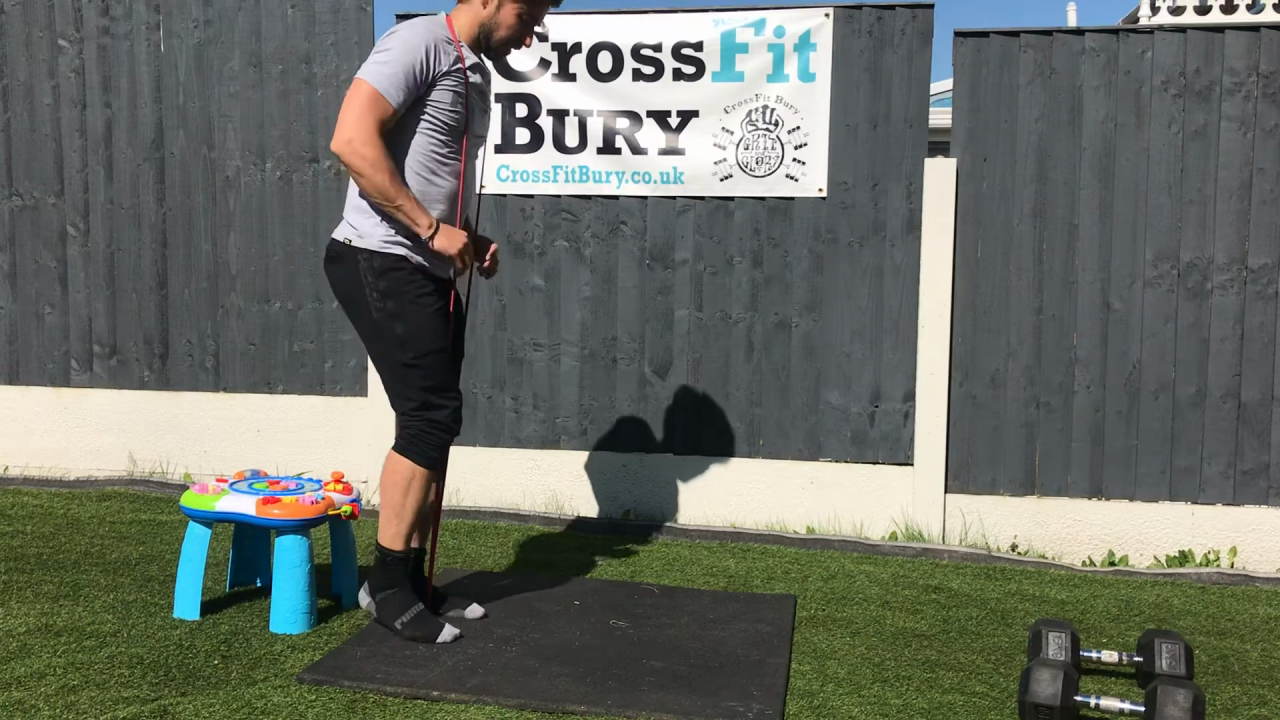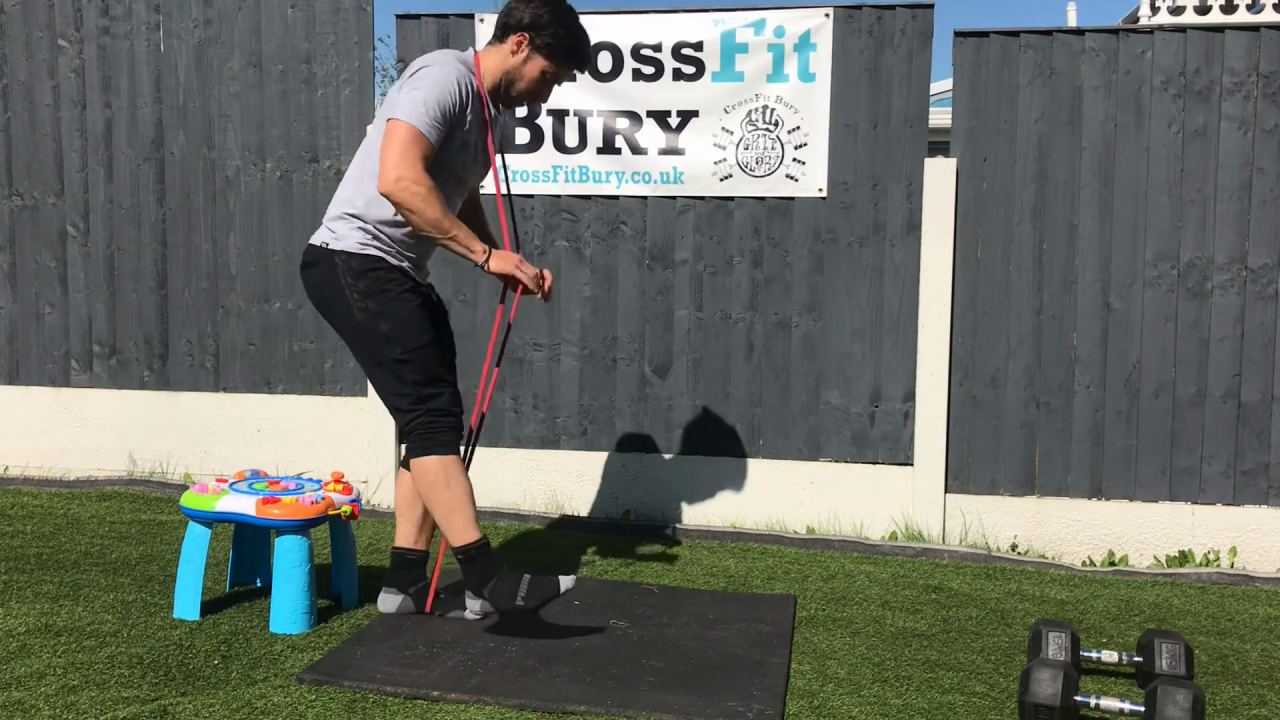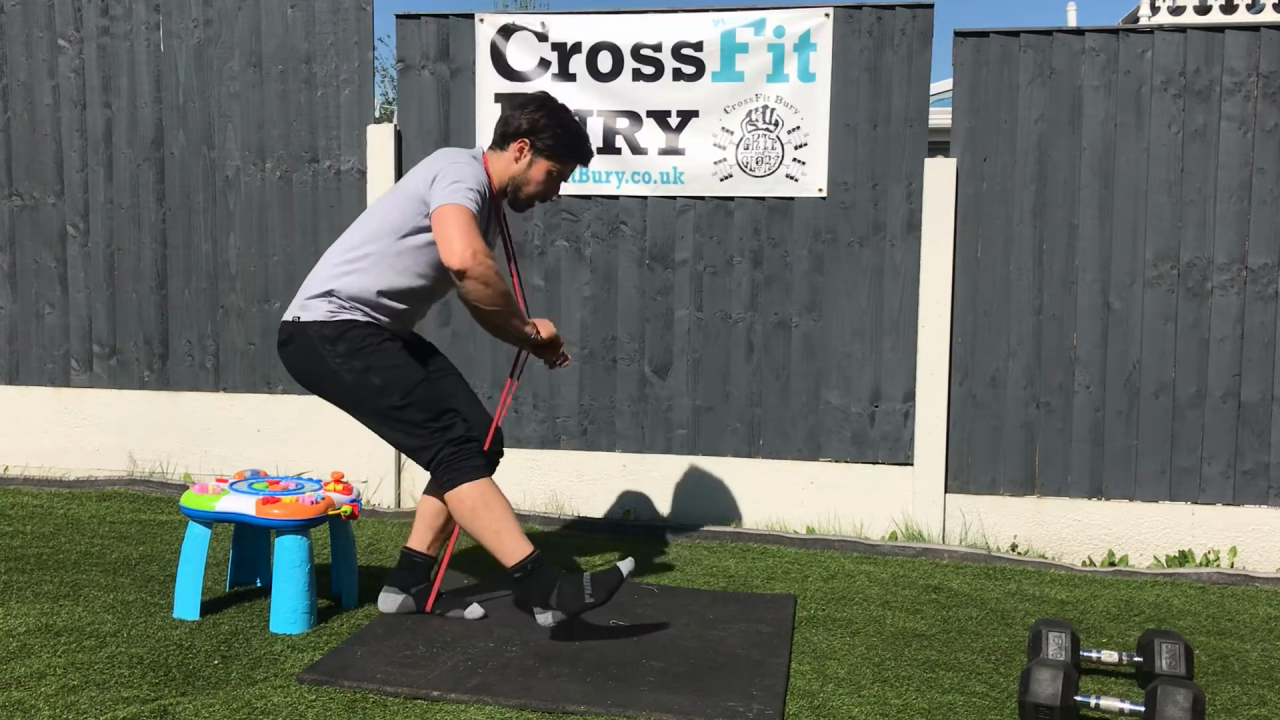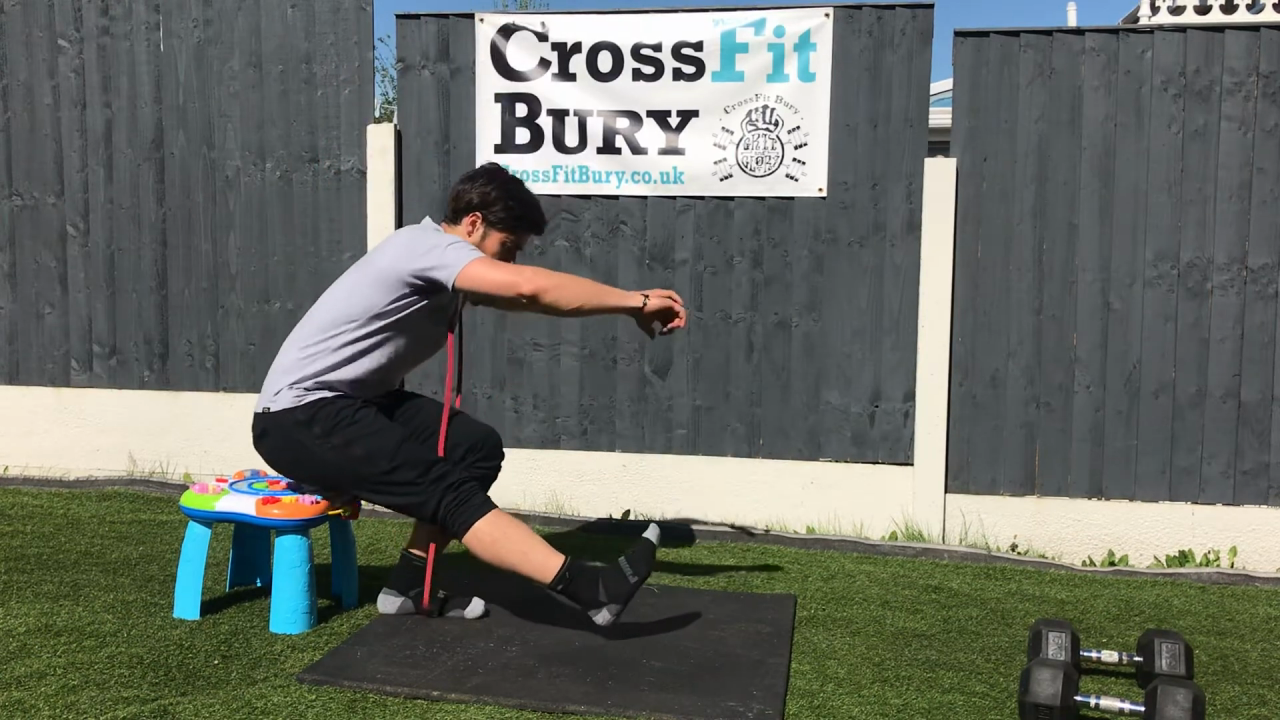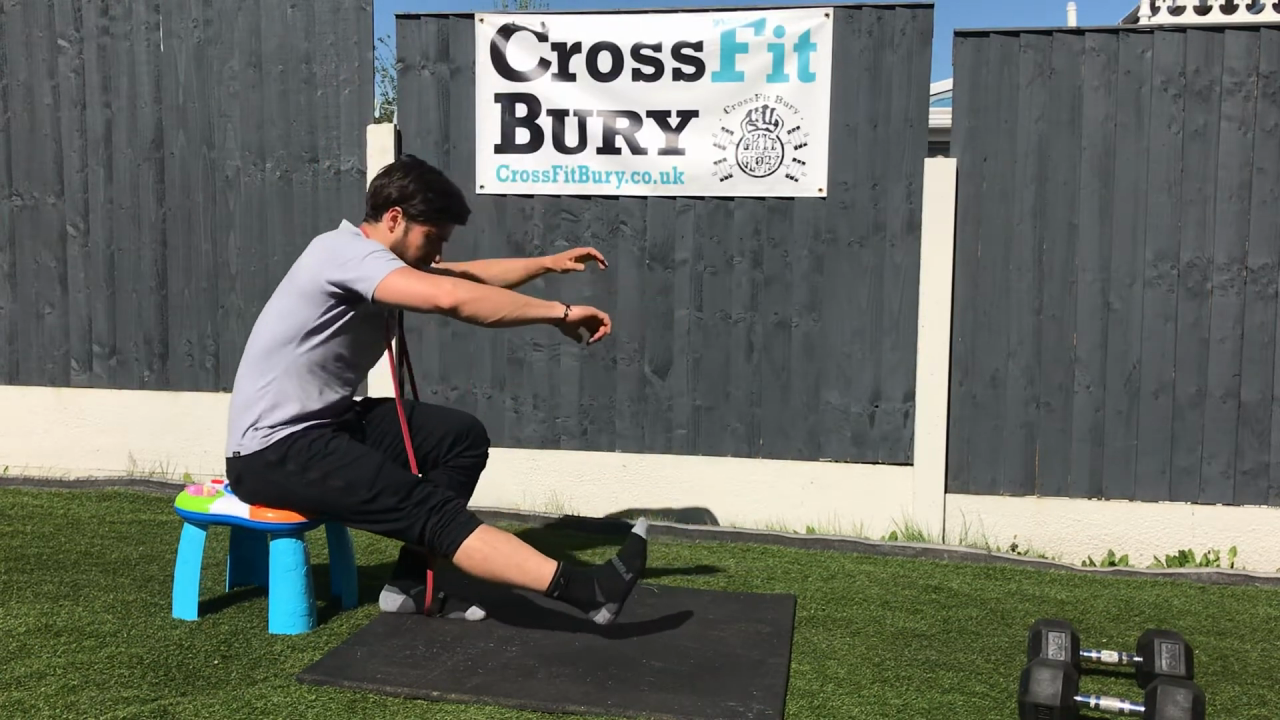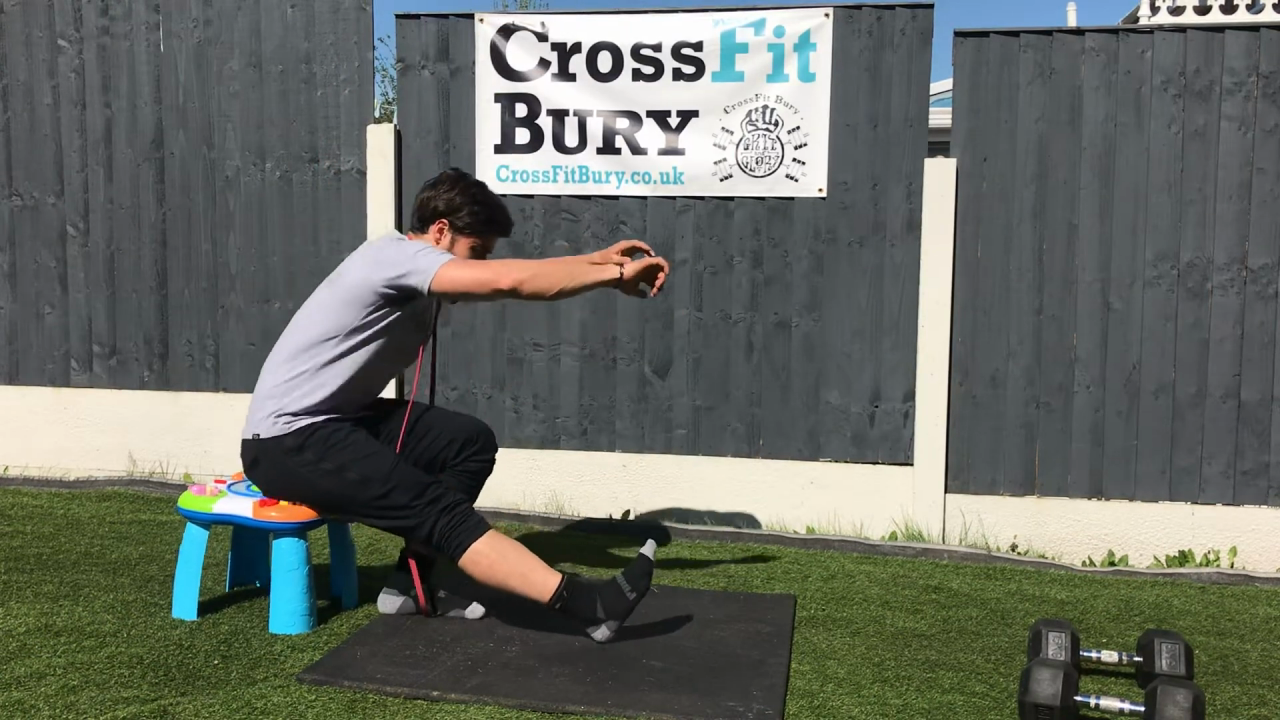
dt=0.7s
person 1, frame 1
left shoulder: (474, 72)
right elbow: (351, 139)
left wrist: (469, 239)
right wrist: (432, 229)
left hip: (426, 269)
right hip: (379, 262)
left knee: (433, 419)
right knee: (430, 413)
left ankle: (408, 581)
right ankle: (387, 581)
person 1, frame 2
left shoulder: (488, 111)
right shoulder: (445, 76)
left elbow: (462, 205)
right elbow: (397, 179)
left wrist: (509, 262)
right wrist: (486, 255)
left hip: (400, 273)
right hip: (354, 261)
left knee: (436, 418)
right knee: (431, 414)
left ankle: (406, 579)
right ankle: (485, 578)
person 1, frame 3
left shoulder: (487, 204)
right shoulder: (460, 171)
left elbow: (480, 296)
right elbow: (465, 262)
left wrist: (528, 336)
right wrist: (526, 329)
left hip: (376, 332)
right hip: (326, 331)
left knee: (477, 439)
right knee: (454, 445)
left ankle: (410, 582)
right ankle: (544, 587)
person 1, frame 4
left shoulder: (442, 266)
right shoulder: (427, 245)
left elbow: (523, 296)
right elbow: (529, 287)
left wrist: (631, 299)
right wrist: (636, 303)
left hip: (344, 402)
right hip: (296, 419)
left knee: (478, 448)
right knee: (445, 486)
left ankle: (409, 586)
right ankle: (588, 587)
person 1, frame 5
left shoulder: (375, 259)
right shoulder: (344, 252)
left elbow: (464, 277)
right elbow: (451, 299)
left wrist: (548, 263)
right wrist: (558, 312)
left hip: (325, 424)
right hip: (270, 453)
left knee: (462, 437)
right knee: (426, 506)
left ankle: (409, 585)
right ankle: (582, 588)
person 1, frame 6
left shoulder: (410, 271)
right shoulder: (393, 256)
left elbow: (505, 276)
right elbow: (507, 282)
left wrist: (597, 259)
right wrist: (617, 276)
left hip: (335, 421)
right hip: (285, 442)
left knee: (470, 442)
right knee: (436, 505)
left ankle: (408, 585)
right ankle: (584, 603)
